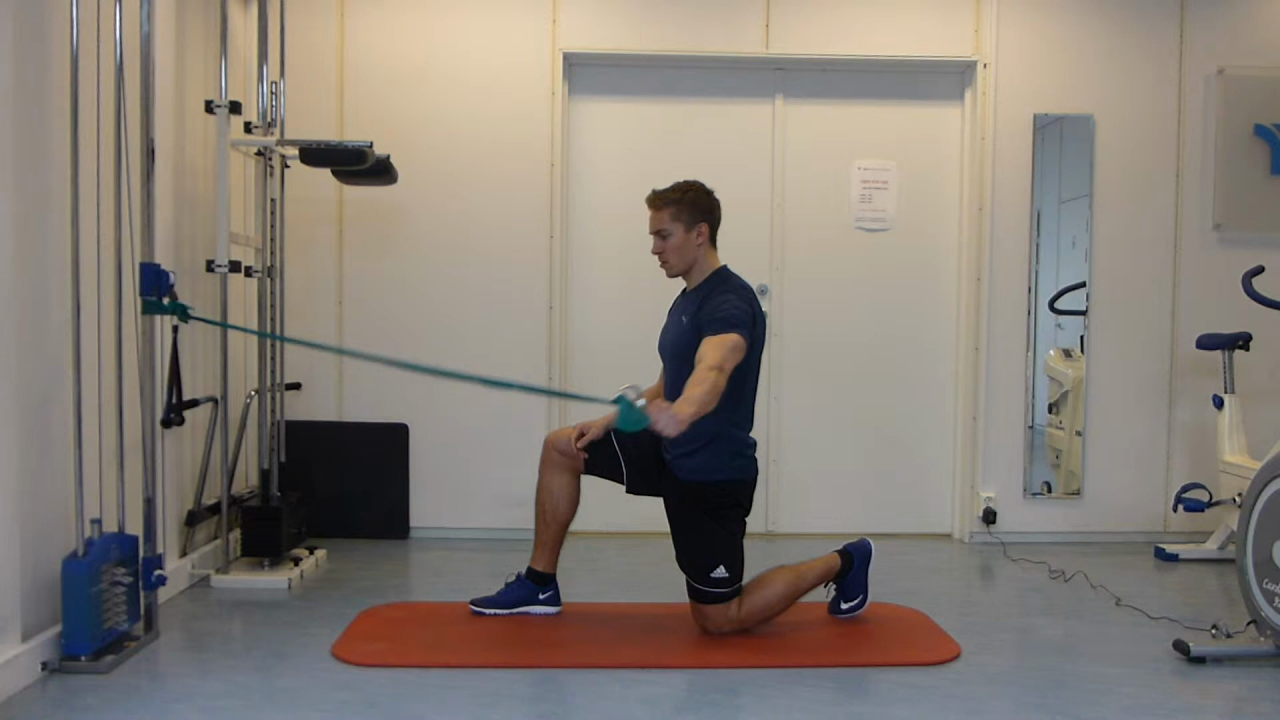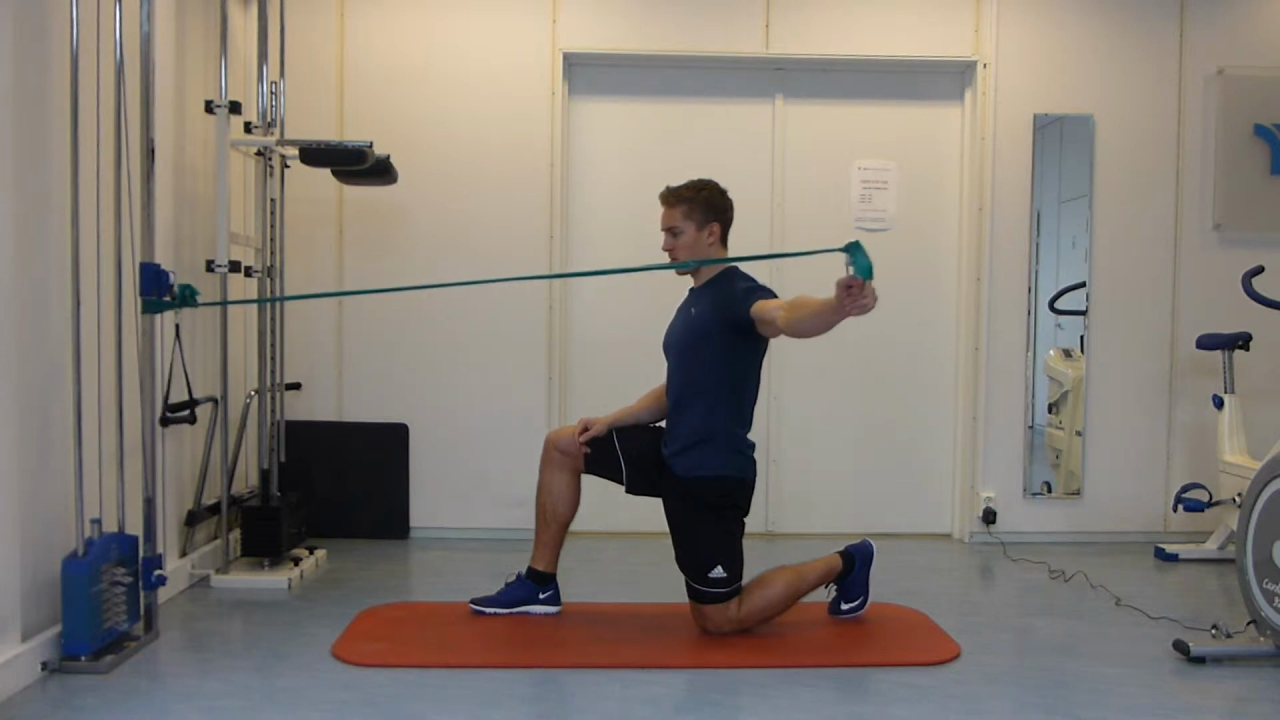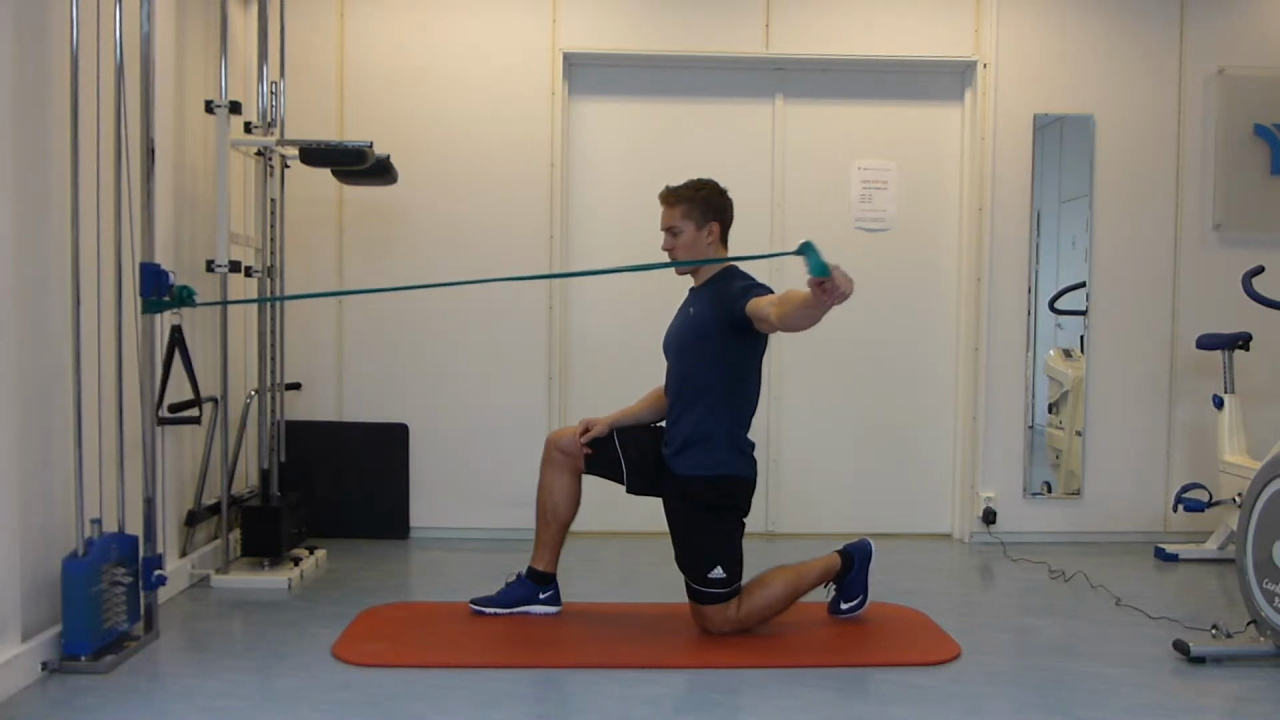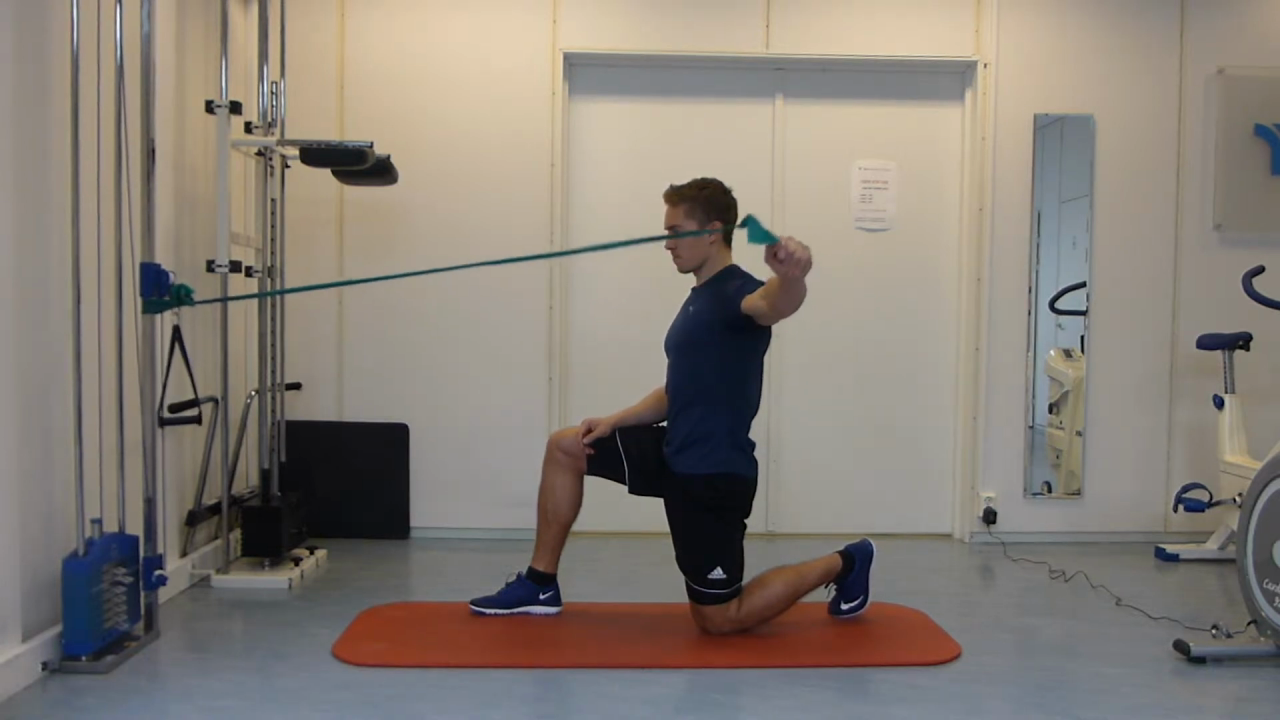
dt=1s
person 1, frame 1
left shoulder: (728, 301)
right shoulder: (686, 300)
left elbow: (714, 370)
left wrist: (679, 412)
right wrist: (607, 422)
left hip: (714, 475)
right hip: (674, 457)
left knee: (718, 619)
right knee: (561, 448)
left ankle: (841, 563)
right ankle: (539, 586)
person 1, frame 2
left shoulder: (737, 294)
right shoulder: (696, 301)
left elbow: (786, 317)
left wrist: (839, 306)
right wrist: (611, 421)
left hip: (713, 475)
right hip: (673, 455)
left knee: (719, 618)
right knee: (562, 446)
left ankle: (843, 564)
right ankle: (539, 584)
person 1, frame 3
left shoulder: (737, 293)
right shoulder: (698, 300)
left elbow: (779, 312)
left wrist: (820, 298)
right wrist: (613, 421)
left hip: (713, 474)
right hip: (674, 455)
left knee: (719, 619)
right knee: (563, 447)
left ankle: (842, 564)
right ankle: (540, 585)
person 1, frame 4
left shoulder: (737, 292)
right shoulder: (701, 299)
left elbow: (774, 305)
left wrist: (792, 274)
right wrist: (615, 420)
left hip: (715, 475)
right hip: (676, 455)
left knee: (718, 619)
right knee: (564, 448)
left ankle: (842, 563)
right ankle: (540, 585)
